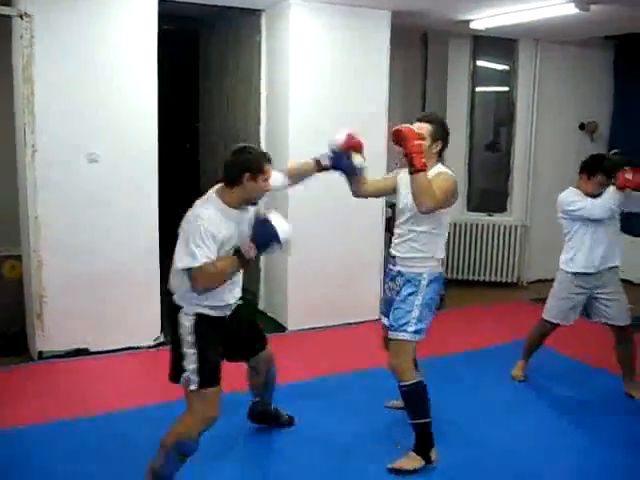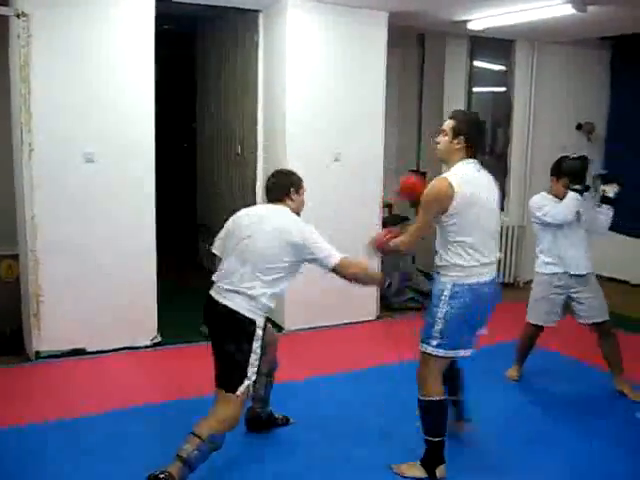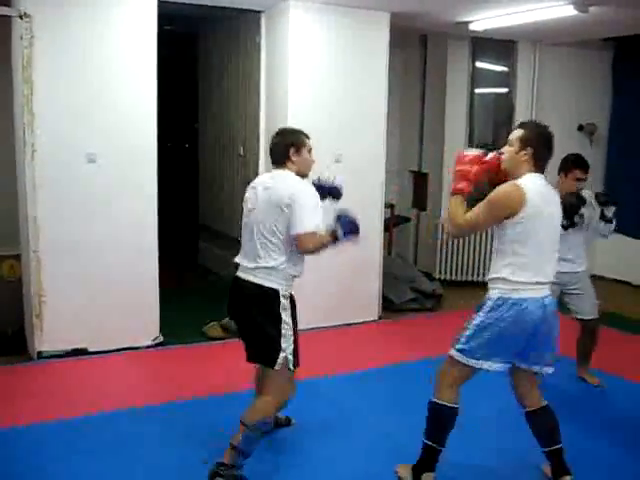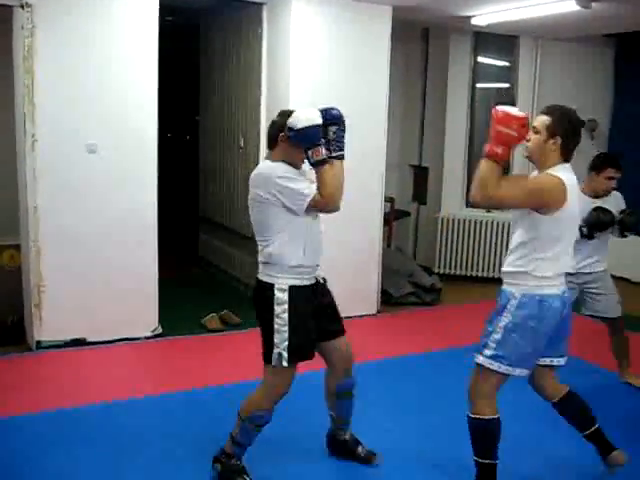
dt=0.3s
person 1, frame 1
left shoulder: (445, 179)
right shoulder: (402, 176)
left elbow: (426, 204)
right elbow: (362, 189)
left wrist: (416, 157)
left hip: (420, 278)
right hip: (397, 272)
left knee: (399, 359)
right knee: (393, 342)
left ankle: (425, 447)
right ankle: (415, 399)
person 1, frame 2
left shoulder: (443, 184)
right shoulder: (487, 180)
left elbow: (411, 242)
left wrist: (386, 243)
right wrist: (423, 195)
left hip: (458, 287)
right hip: (485, 282)
left knee: (428, 372)
right knee: (443, 355)
person 1, frame 3
left shoulder: (512, 192)
right shoulder: (549, 194)
left elbow: (458, 228)
left wrist: (461, 182)
right wrist: (487, 177)
left hip: (509, 304)
right hip: (542, 305)
left knee: (448, 380)
right knee: (528, 391)
person 1, frame 4
left shoulder: (551, 184)
right shoulder: (542, 178)
left elbow: (480, 196)
right elbow: (486, 185)
left wrist: (498, 144)
right wrist: (498, 145)
left hip: (527, 301)
right hip: (550, 299)
left knee: (481, 391)
right knee: (545, 382)
person 2, frame 1
left shoulder: (239, 198)
right shoulder: (203, 218)
left elbow: (288, 175)
right elbow: (201, 281)
left wrist: (326, 161)
right wrist: (245, 252)
left hip: (230, 310)
right hip: (199, 319)
left knee: (264, 359)
right knee: (204, 411)
left ankle: (262, 410)
person 2, frame 2
left shoulder: (243, 215)
right shoulder: (300, 231)
left elbow: (220, 253)
right elbow: (347, 268)
right wrist: (387, 280)
left hip: (218, 304)
right hip: (241, 317)
left knee: (267, 350)
right knee: (230, 407)
person 2, frame 3
left shoulder: (259, 185)
right shoulder: (301, 189)
right elbow: (305, 243)
left wrist: (318, 193)
right wrist: (336, 231)
left hip: (244, 286)
right hip: (269, 293)
left knee: (274, 360)
right knee: (281, 386)
left ankle: (267, 416)
person 2, frame 4
left shoulder: (292, 171)
right shoulder: (269, 174)
left elbow: (330, 197)
right elbow: (329, 202)
left wrist: (335, 149)
right wrist: (319, 153)
left hip: (309, 283)
right hip: (283, 291)
left knee: (343, 358)
right knee: (277, 384)
left ankle: (340, 436)
person 3, frame 1
left shoulder: (609, 195)
right shoulder: (567, 199)
right elbow: (600, 211)
right wrist: (618, 185)
left hip: (606, 275)
right hip: (574, 274)
right knee: (547, 324)
right ankle: (523, 362)
person 3, frame 2
left shoulder: (582, 199)
right shoulder: (538, 202)
left elbow: (600, 226)
right elbow: (562, 216)
left wrist: (608, 198)
right wrist: (575, 189)
left hip: (581, 274)
right hip: (550, 274)
left knee: (604, 327)
right knee: (534, 326)
left ankle: (620, 381)
right ankle: (518, 365)
person 3, frame 3
left shoulder: (589, 200)
left elbow: (602, 233)
left wrist: (607, 214)
right wrist: (564, 221)
left hip: (577, 272)
left knee: (591, 324)
left ankle: (583, 368)
person 3, frame 4
left shoulder: (616, 200)
left elbow: (619, 231)
right wrist: (585, 230)
left hip: (596, 272)
right hip: (566, 271)
left knee: (615, 322)
